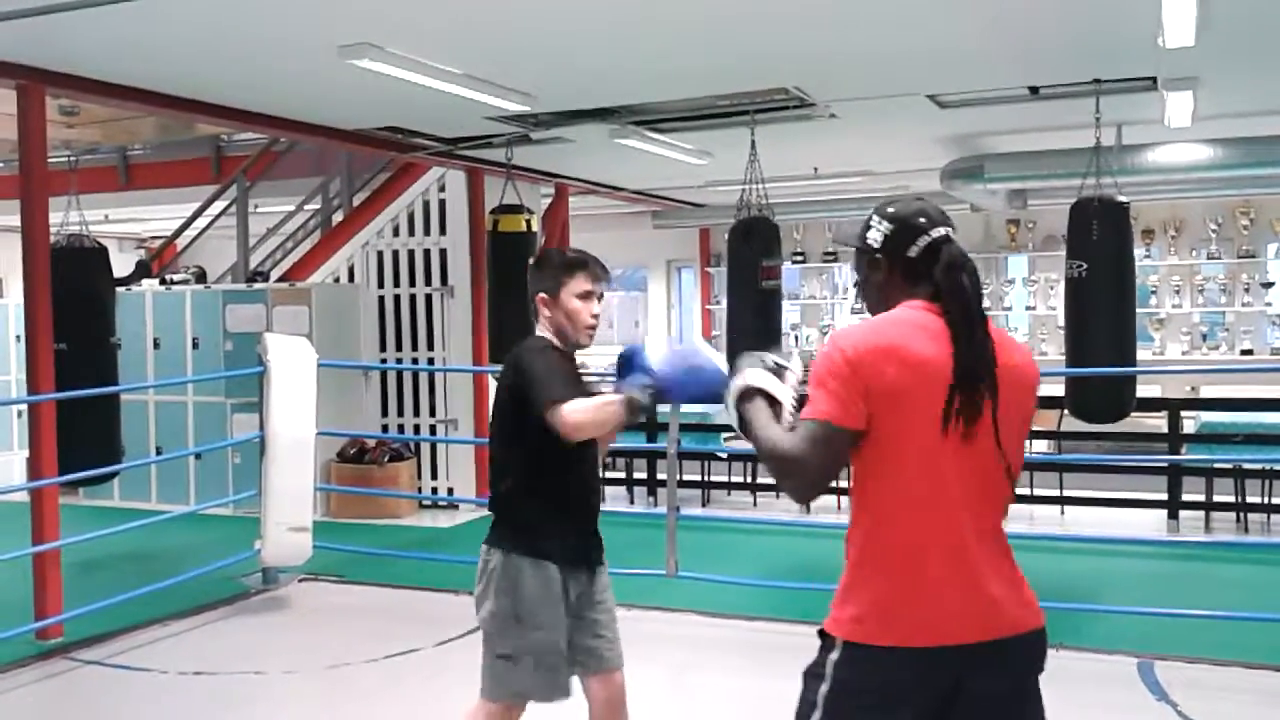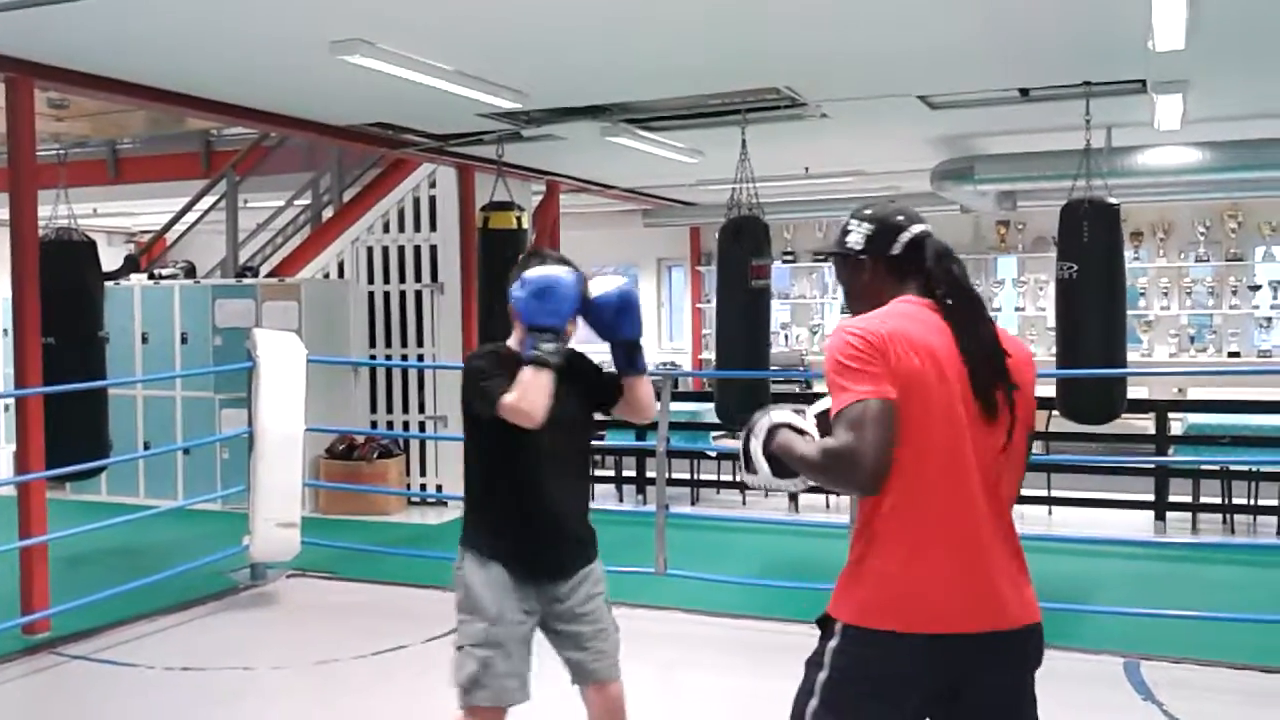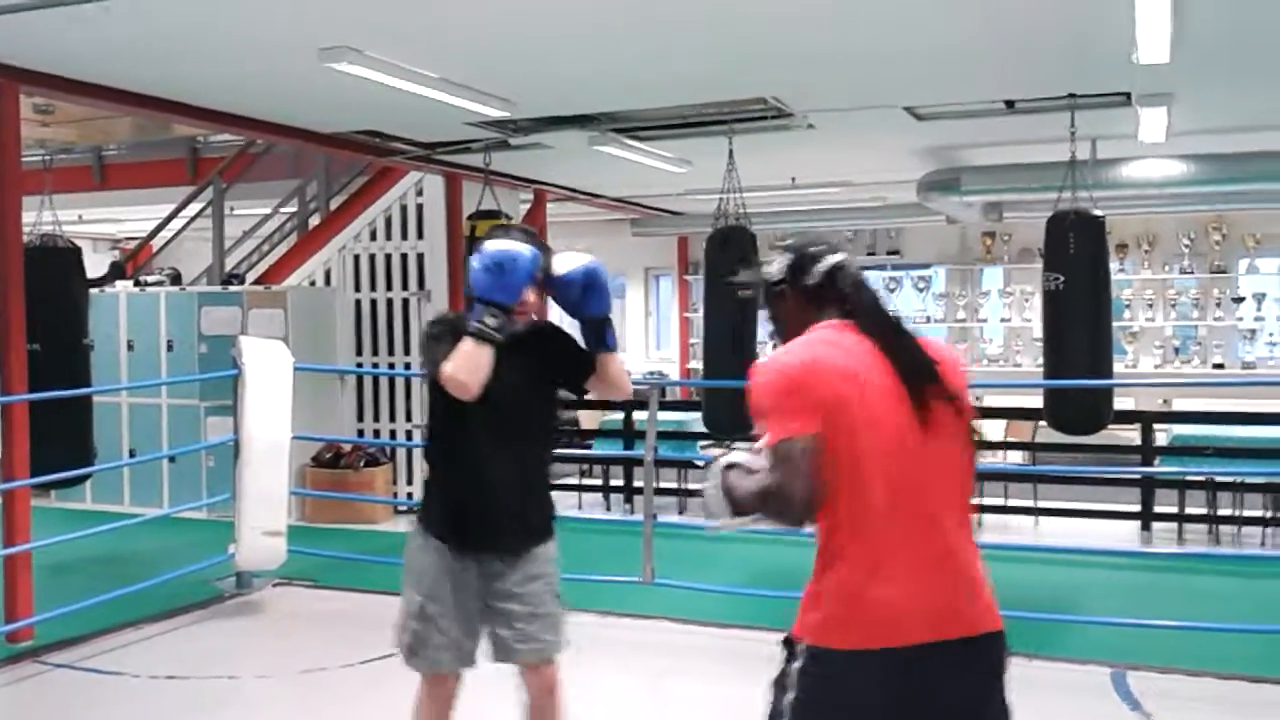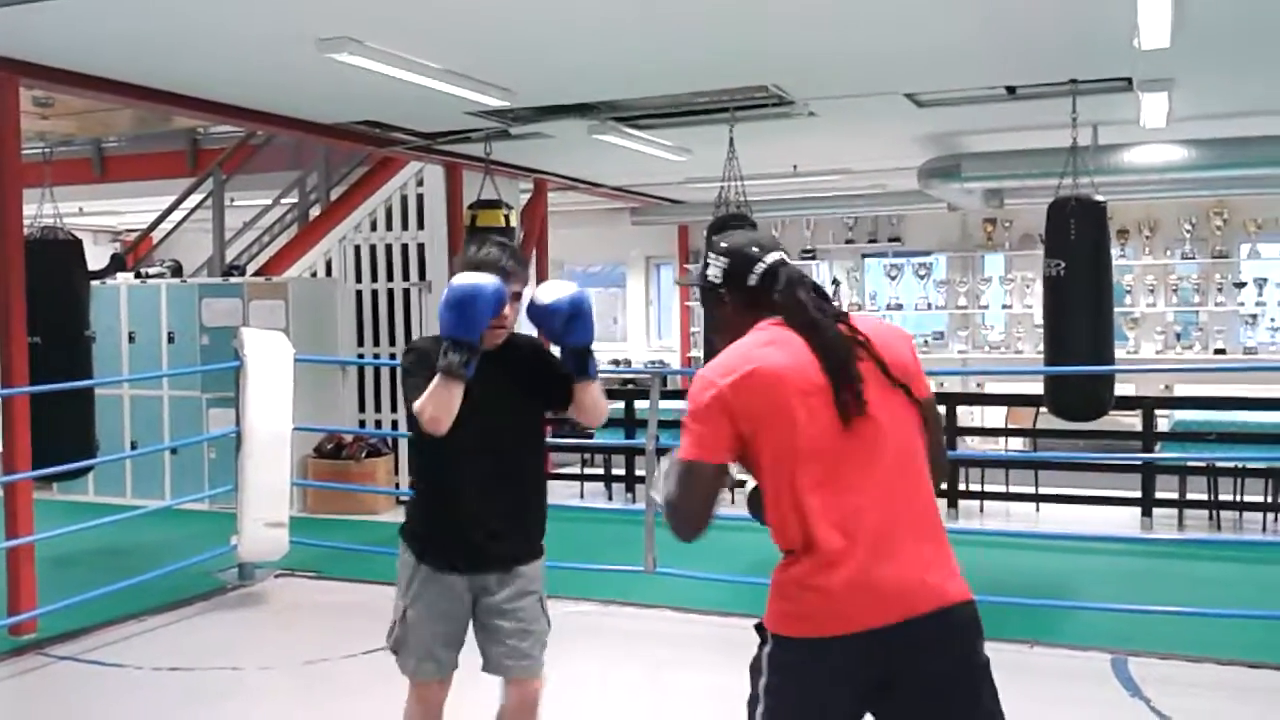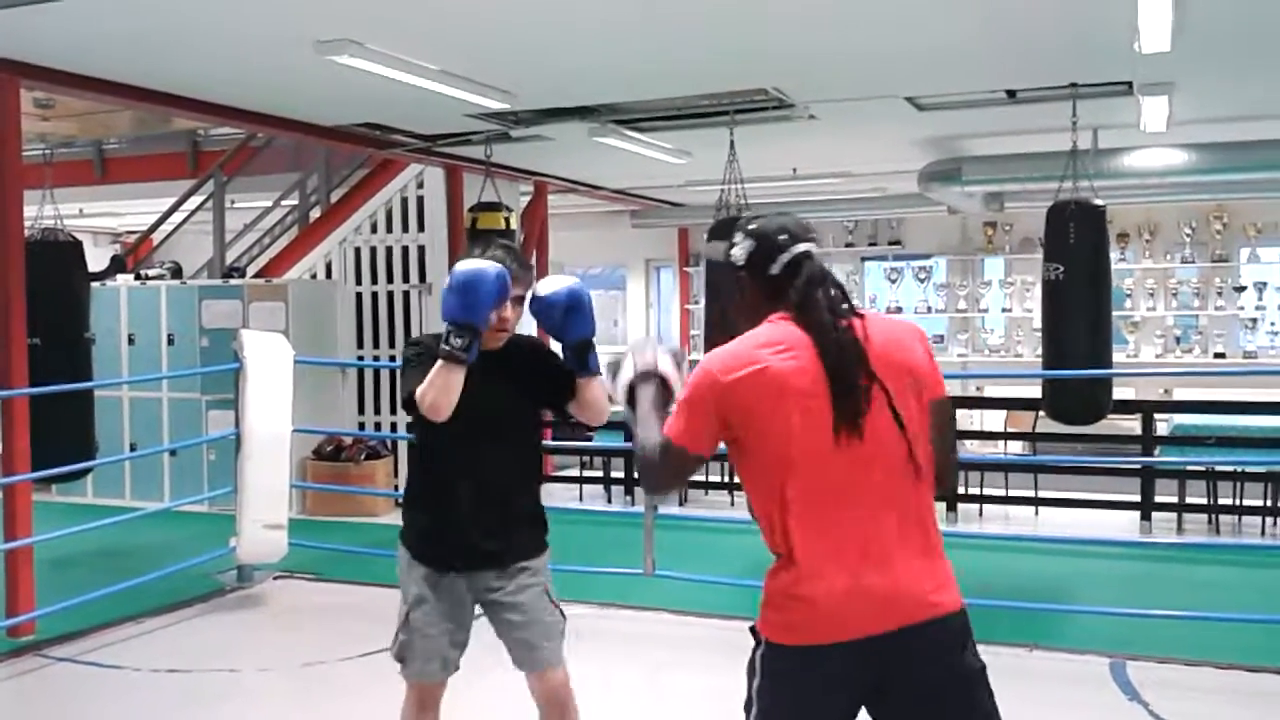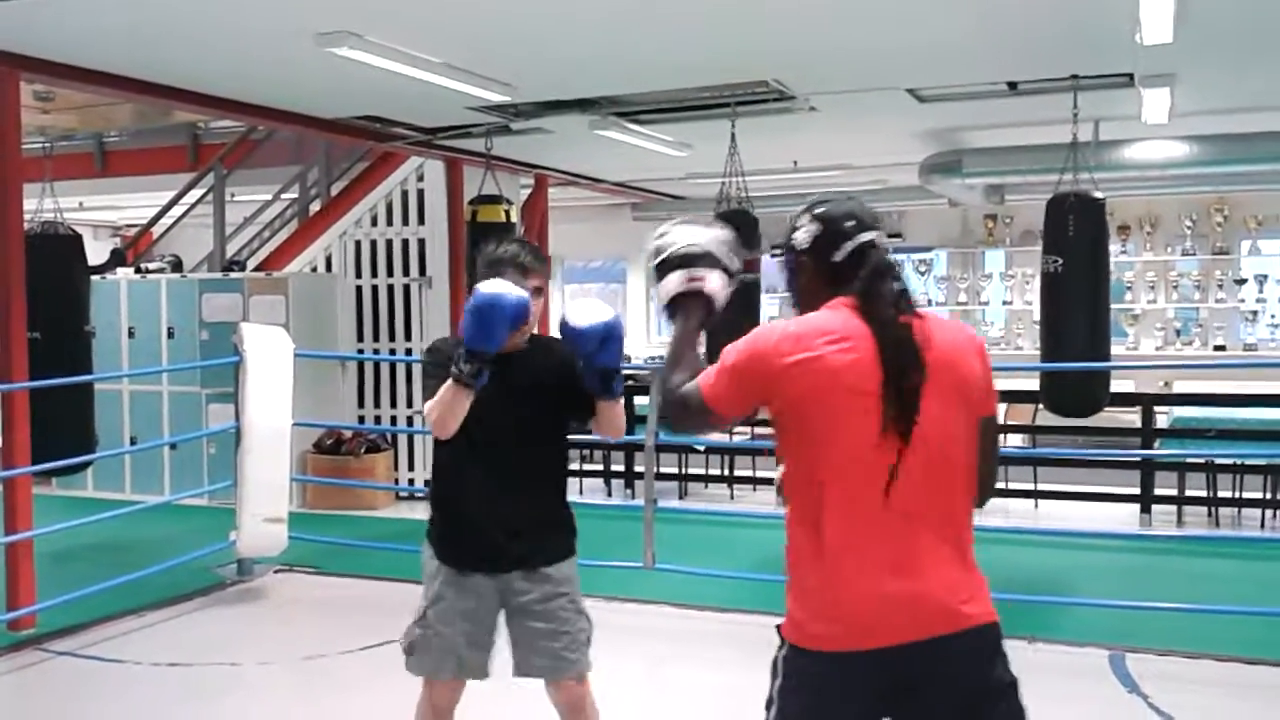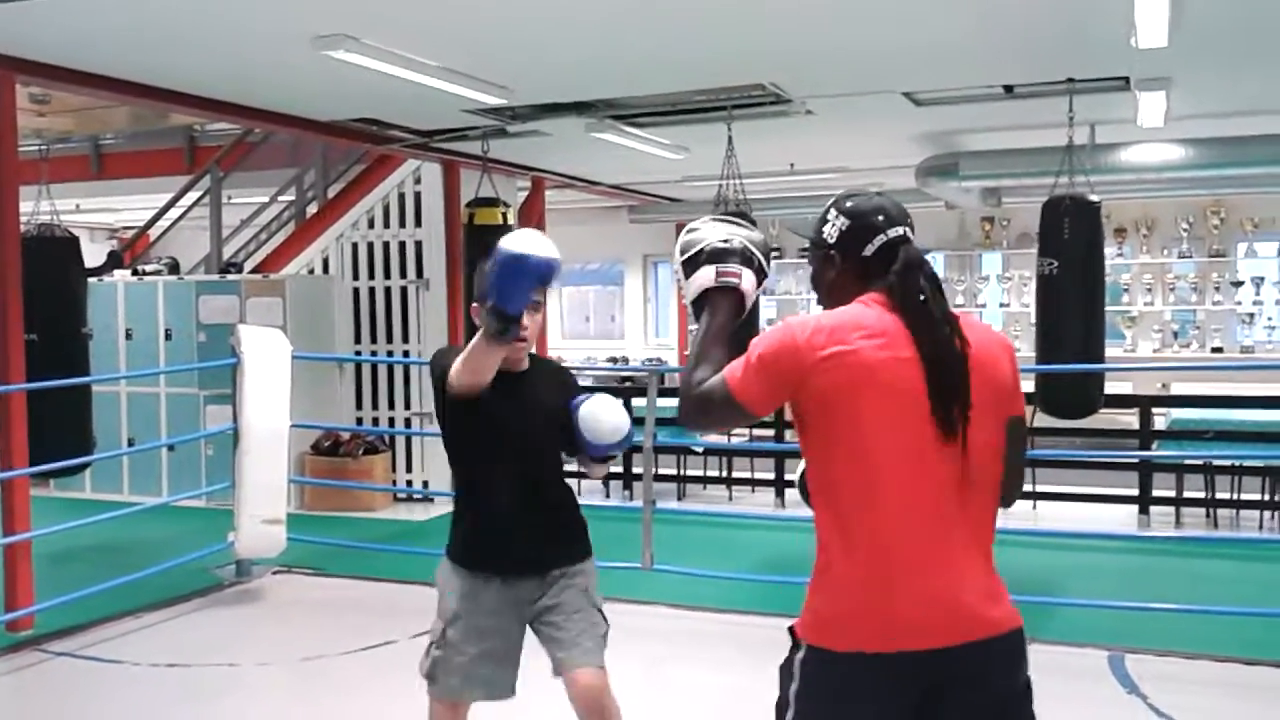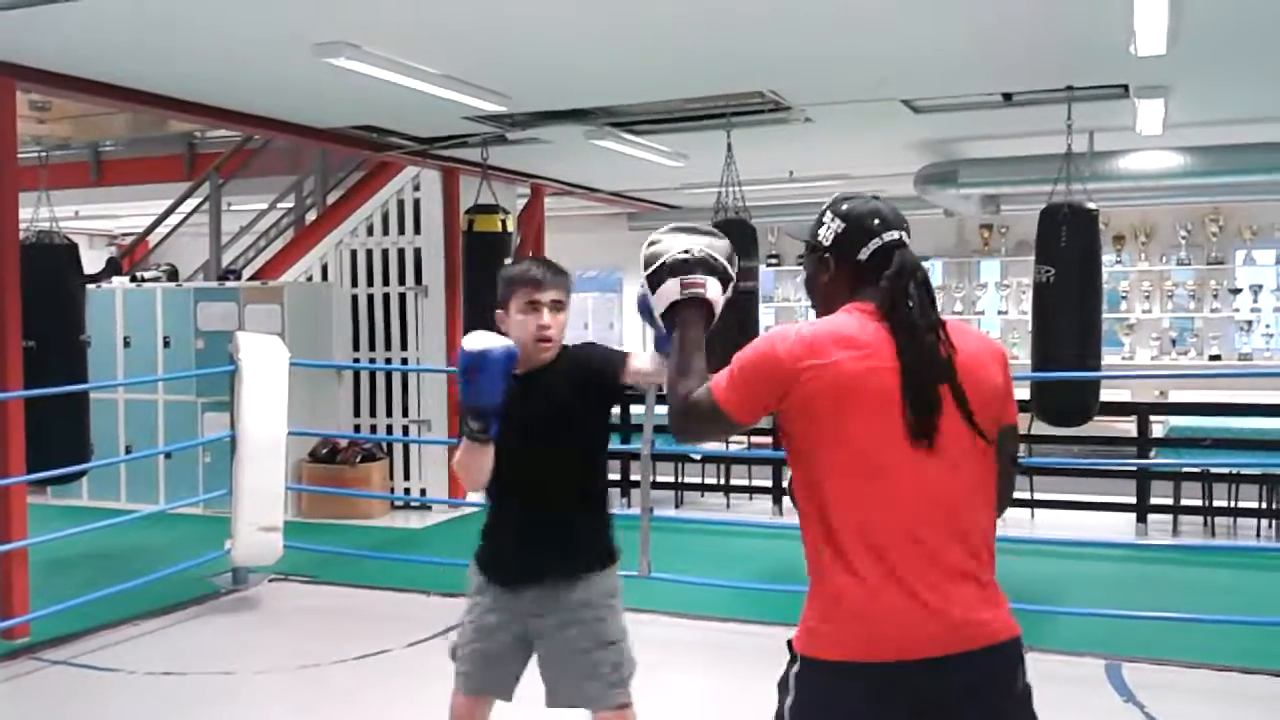
dt=0.2s
person 1, frame 1
left shoulder: (858, 346)
right shoulder: (1016, 359)
left elbow: (804, 479)
left wrist: (756, 401)
left hip: (885, 634)
right hip: (1001, 627)
person 1, frame 2
left shoulder: (863, 338)
right shoulder: (1009, 353)
left elbow: (861, 466)
left wrist: (783, 442)
left hip: (887, 621)
right hip: (1003, 620)
person 1, frame 3
left shoulder: (789, 369)
right shoulder: (936, 358)
left elbow: (797, 499)
left wrist: (735, 481)
left hip: (852, 638)
right hip: (967, 627)
person 1, frame 4
left shoulder: (725, 377)
right shoulder: (888, 339)
left elbow: (687, 520)
right elbow: (934, 466)
left wrist: (673, 478)
left hip: (821, 624)
right hip: (937, 609)
person 1, frame 5
left shoulder: (729, 370)
right shoulder: (906, 339)
left elbow: (657, 475)
right elbow: (942, 474)
left wrist: (645, 396)
left hip: (809, 631)
right hip: (927, 617)
person 1, frame 6
left shoulder: (777, 350)
right shoulder: (963, 346)
left elbow: (676, 411)
right elbow: (980, 487)
left wrist: (689, 307)
left hip: (834, 636)
right hip: (957, 626)
person 1, frame 7
left shoulder: (806, 343)
right shoulder: (991, 347)
left elbow: (696, 408)
right elbow: (1005, 488)
left wrist: (717, 302)
left hip: (854, 640)
right hip: (981, 634)
person 1, frame 8
left shoulder: (791, 355)
right shoulder: (983, 355)
left elbow: (688, 418)
right elbow: (1001, 492)
left wrist: (682, 309)
left hip: (853, 653)
right hip: (980, 644)
person 2, frame 1
left shoulder: (565, 362)
right shoulder: (534, 359)
left elbow: (590, 447)
right elbow: (575, 422)
left wrist: (631, 386)
right wrist: (646, 393)
left hip: (576, 556)
right hip: (526, 558)
person 2, frame 2
left shoulder: (575, 368)
right shoulder: (486, 364)
left elbow: (644, 411)
right elbow: (525, 412)
left wrist: (626, 343)
right wrist: (542, 336)
left hip: (572, 561)
right hip: (499, 563)
person 2, frame 3
left shoulder: (546, 341)
right shoulder: (447, 332)
left elbow: (617, 389)
right elbow: (463, 384)
left wrist: (595, 320)
right wrist: (491, 311)
left hip: (524, 537)
right hip: (449, 535)
left knee: (540, 670)
person 2, frame 4
left shoulder: (530, 356)
right shoulder: (425, 355)
left elbow: (593, 416)
right elbow: (435, 420)
left wrist: (578, 351)
right wrist: (460, 346)
left hip: (514, 554)
right hip: (435, 553)
person 2, frame 5
left shoulder: (532, 357)
right shoulder: (427, 352)
left elbow: (595, 413)
right elbow: (435, 409)
left wrist: (580, 344)
right wrist: (460, 334)
left hip: (516, 553)
right hip: (434, 553)
person 2, frame 6
left shoulder: (557, 359)
right shoulder: (447, 356)
left elbow: (612, 427)
right elbow: (441, 425)
left wrist: (607, 372)
right wrist: (474, 357)
left hip: (544, 558)
right hip: (461, 557)
person 2, frame 7
left shoulder: (557, 380)
right shoulder: (449, 368)
left elbow: (589, 461)
right elbow: (469, 377)
left wrist: (598, 445)
right wrist: (497, 328)
left hip: (560, 564)
right hip: (478, 570)
person 2, frame 8
left shoulder: (589, 366)
right shoulder: (490, 383)
left elbow: (646, 372)
right elbow: (472, 480)
right wrist: (481, 412)
left hip: (580, 577)
right hip: (500, 575)
